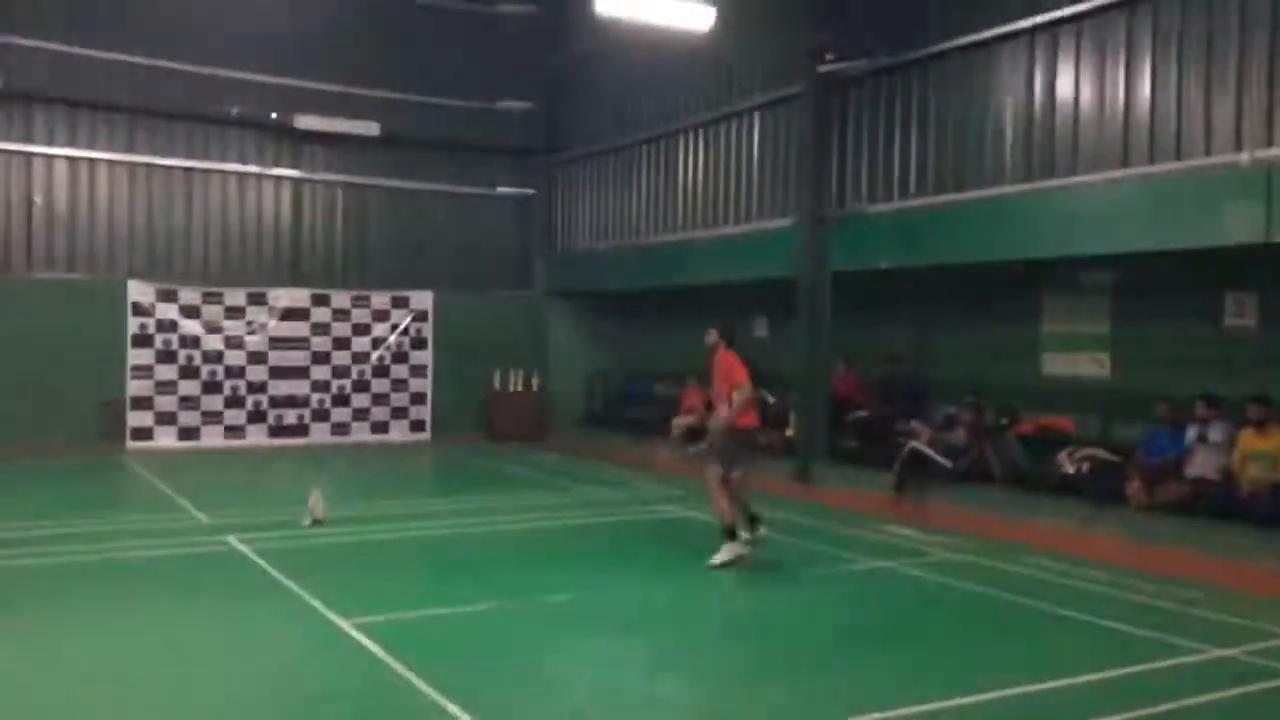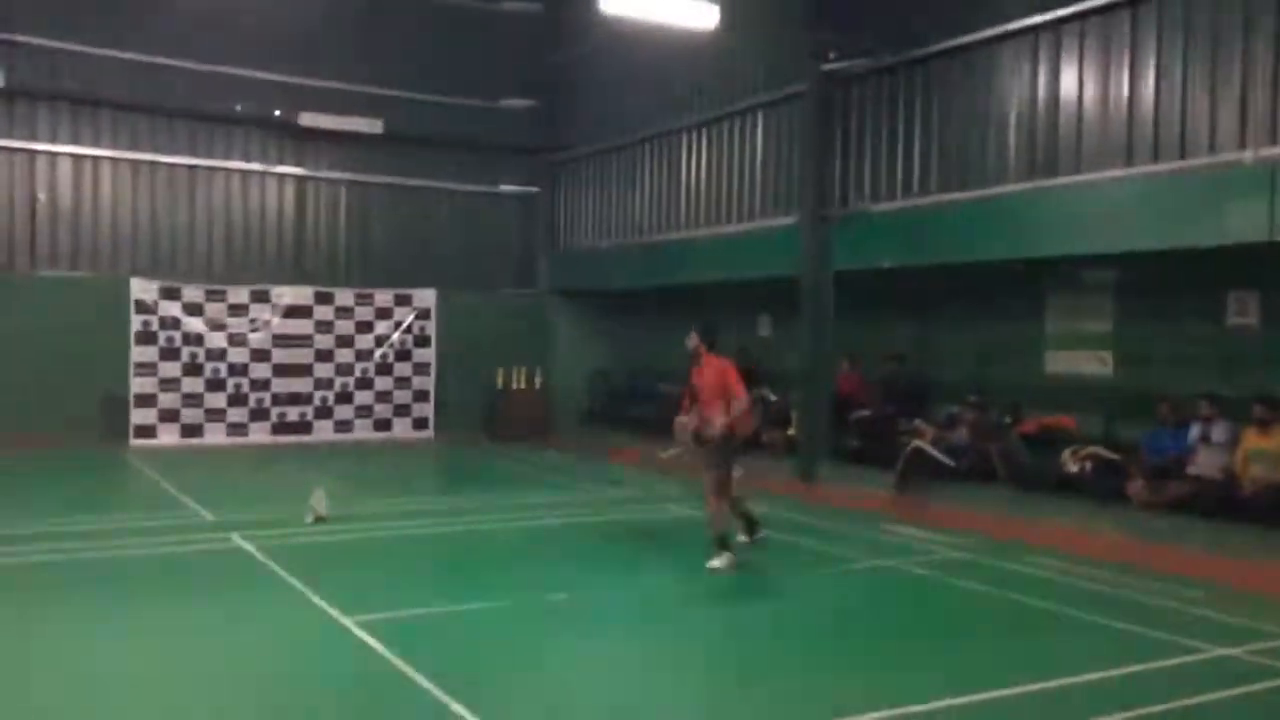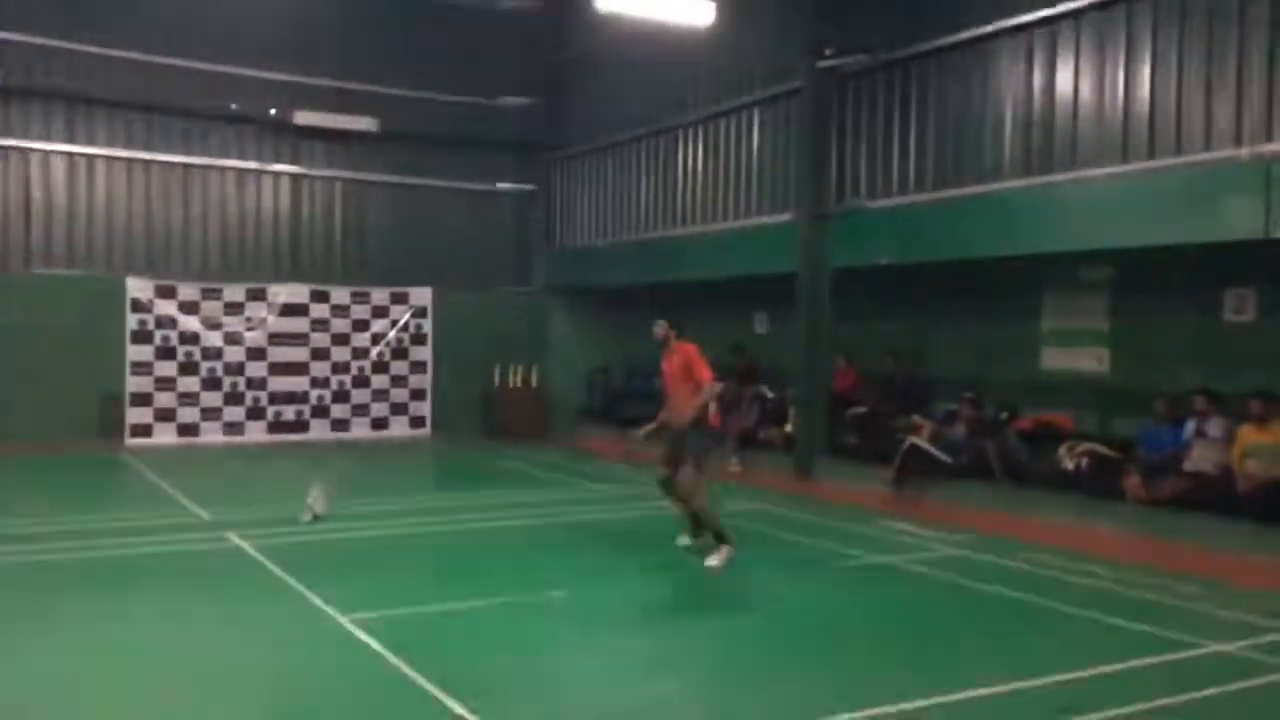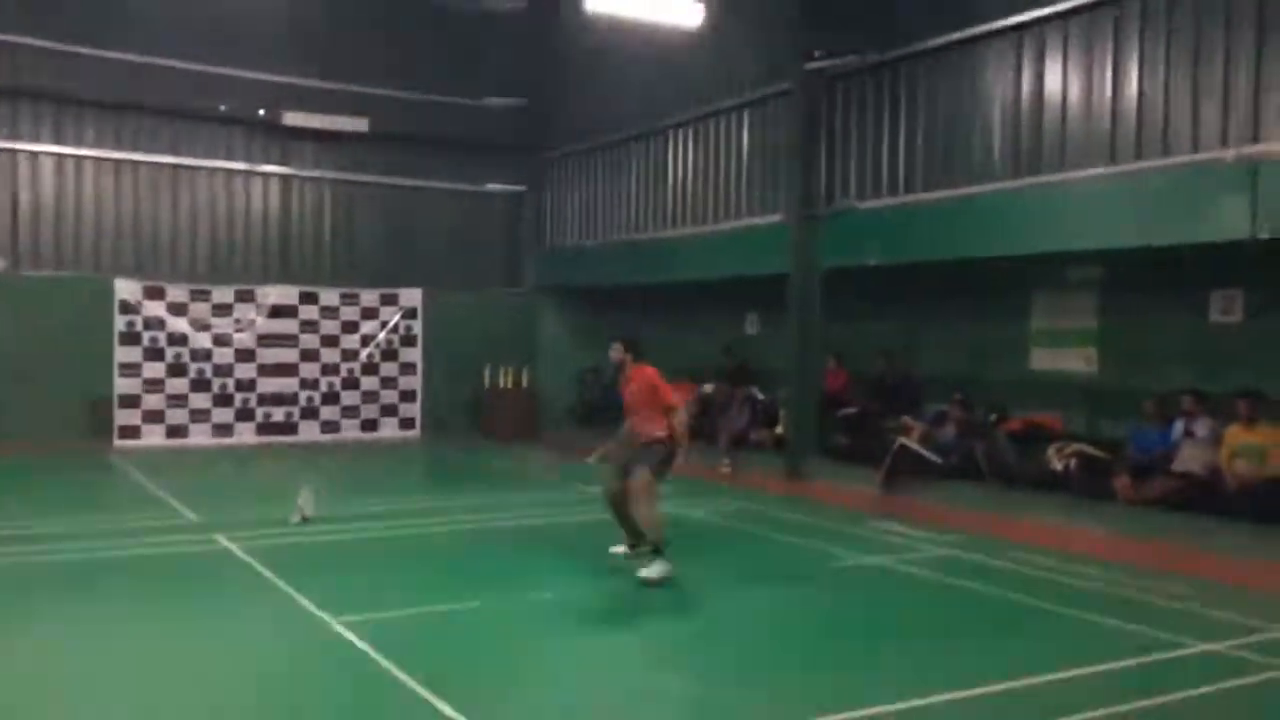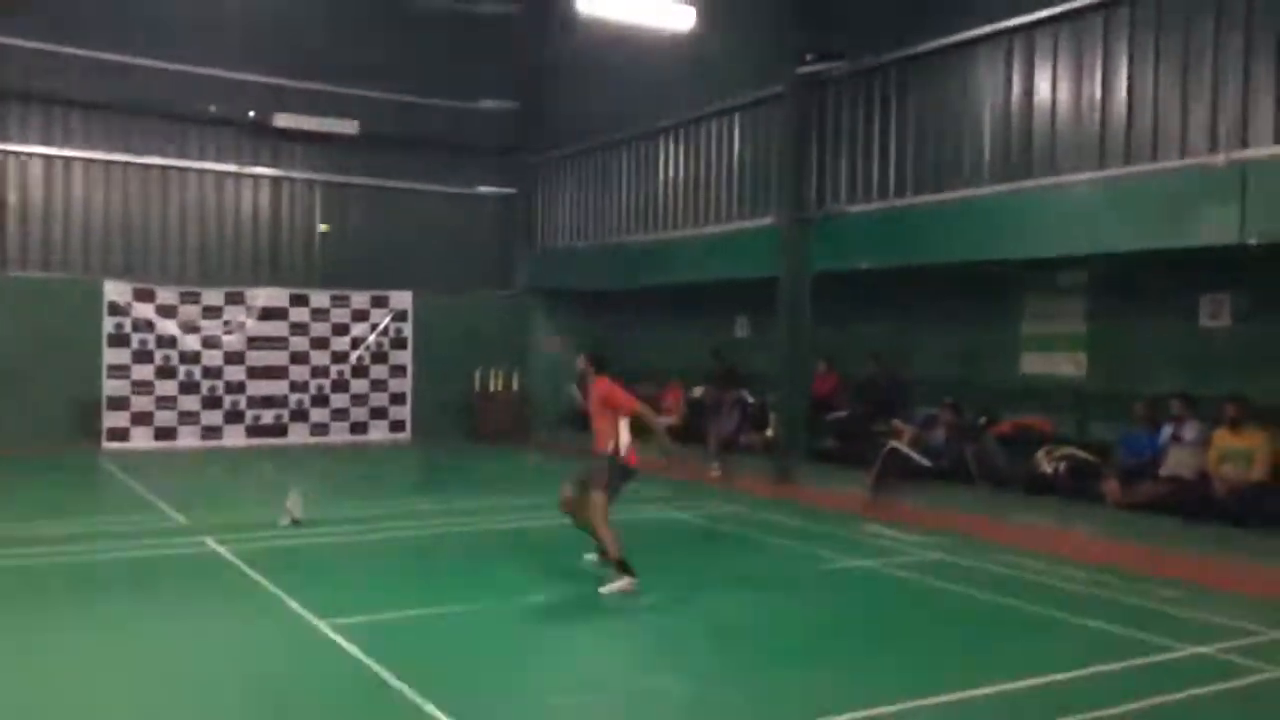
dt=0.2s
person 1, frame 1
left shoulder: (728, 358)
right shoulder: (719, 361)
left elbow: (746, 392)
left wrist: (723, 416)
right wrist: (715, 420)
left hip: (738, 426)
right hip: (731, 426)
left knee: (713, 476)
right knee: (729, 479)
left ankle: (731, 542)
right ankle: (752, 524)
person 1, frame 2
left shoulder: (722, 365)
right shoulder: (696, 371)
left elbow: (743, 401)
right elbow: (694, 404)
left wrist: (724, 423)
right wrist: (687, 421)
left hip: (729, 433)
right hip: (713, 434)
left knee: (712, 485)
right knee: (721, 487)
left ankle: (725, 550)
right ankle: (752, 527)
person 1, frame 3
left shoulder: (689, 351)
right shoulder: (666, 359)
left elbow: (710, 387)
left wrist: (690, 411)
right wrist: (655, 423)
left hip: (699, 424)
right hip: (678, 426)
left knee: (689, 483)
right knee: (666, 479)
left ankle: (723, 544)
right ankle: (698, 526)
person 1, frame 4
left shoulder: (649, 375)
right shoulder: (625, 382)
left elbow: (679, 409)
left wrist: (680, 444)
right wrist: (607, 449)
left hip: (662, 443)
right hip: (641, 445)
left knee: (637, 492)
right knee: (613, 494)
left ankle: (660, 558)
right ankle: (636, 543)
person 1, frame 5
left shoulder: (606, 388)
right shoulder: (593, 392)
left elbow: (643, 412)
left wrist: (663, 439)
left hip: (616, 461)
right hip: (605, 459)
left knee: (595, 515)
right knee: (567, 499)
left ankle: (626, 574)
right ankle: (607, 549)
